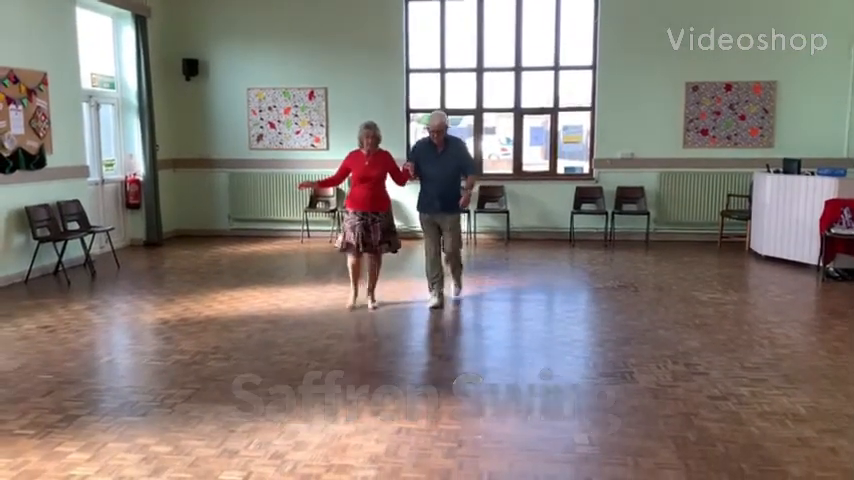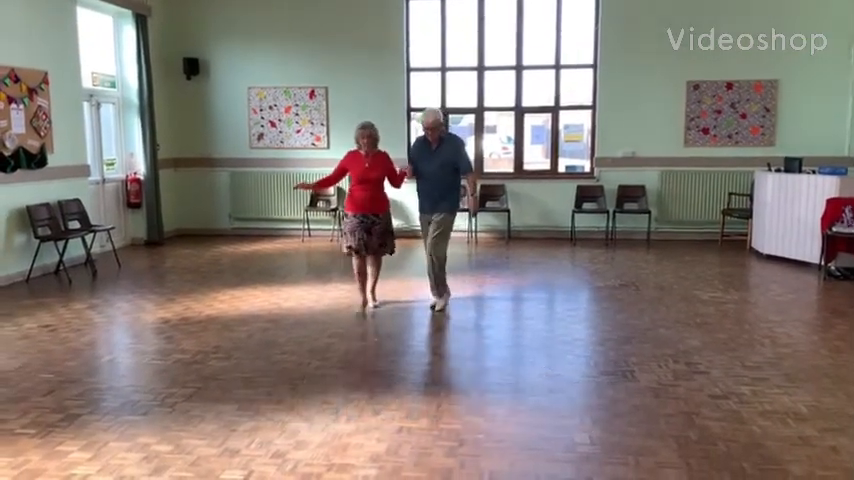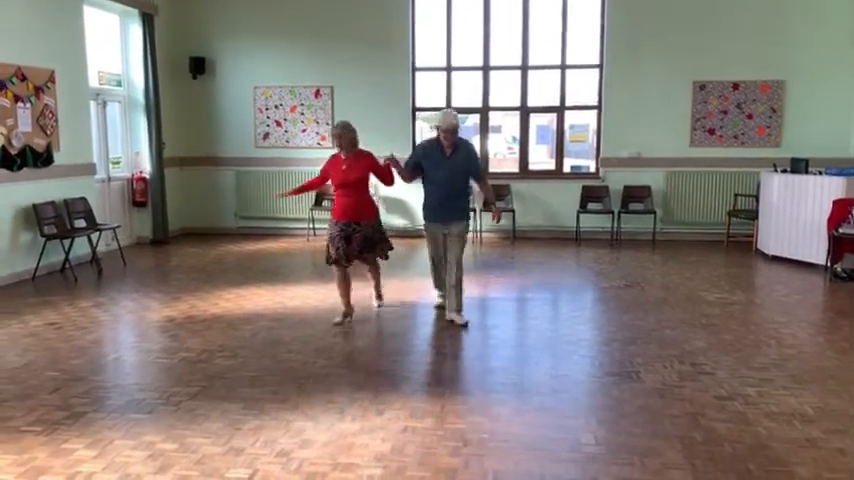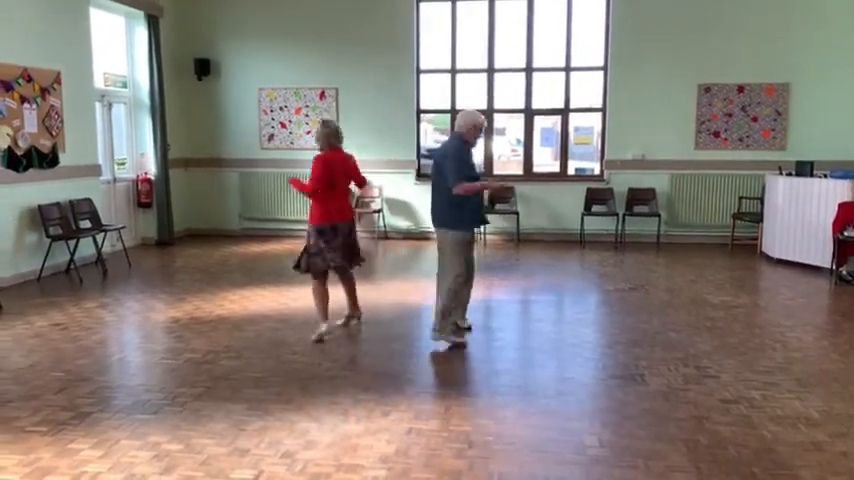
dt=0.5s
person 1, frame 1
left shoulder: (458, 146)
right shoulder: (420, 147)
left elbow: (470, 173)
right elbow: (413, 173)
left wrist: (467, 191)
right wrist: (410, 170)
left hip: (451, 208)
right hip: (427, 208)
left knee: (452, 248)
right knee: (431, 251)
left ankle: (456, 278)
right ankle: (436, 293)
person 1, frame 2
left shoulder: (454, 144)
right shoulder: (418, 145)
left elbow: (468, 172)
right elbow: (413, 171)
left wrist: (472, 195)
right wrist: (410, 172)
left hip: (445, 207)
right hip: (425, 207)
left knee: (435, 248)
right knee: (431, 251)
left ankle: (441, 292)
right ankle: (437, 293)
person 1, frame 3
left shoulder: (467, 149)
right shoulder: (424, 149)
left elbow: (481, 179)
right elbow: (409, 176)
left wrist: (492, 203)
right wrist: (397, 166)
left hip: (458, 217)
right hip: (433, 216)
left knee: (454, 262)
right knee: (437, 258)
left ankle: (454, 310)
right ankle: (441, 292)
person 1, frame 4
left shoulder: (456, 149)
right shoulder: (453, 151)
right elbow: (458, 188)
left wrist: (481, 189)
right wrist: (486, 185)
left hip: (458, 221)
right hip: (452, 223)
left knee: (465, 271)
right knee: (455, 273)
left ankle: (457, 317)
right ankle: (442, 331)
person 2, frame 1
left shoulder: (385, 157)
right shoulder: (353, 157)
left elbow: (400, 180)
right elbow: (337, 178)
left wrist: (407, 169)
right wrist: (315, 184)
left hip: (379, 211)
right hip: (355, 211)
left knee: (375, 253)
right knee: (353, 252)
left ankle: (371, 293)
right ankle: (354, 291)
person 2, frame 2
left shoulder: (383, 158)
right shoulder: (351, 157)
left elbow: (396, 183)
right elbow: (333, 178)
left wrist: (404, 173)
right wrist: (312, 186)
left hip: (379, 212)
right hip: (355, 212)
left knee: (376, 254)
right knee: (358, 254)
left ankle: (371, 292)
right ankle: (363, 297)
person 2, frame 3
left shoulder: (366, 157)
right shoulder: (333, 161)
left elbow: (388, 182)
right elbow: (318, 181)
left wrist: (387, 166)
right wrist: (293, 191)
left hip: (365, 218)
right hip: (340, 219)
left knee: (369, 259)
right knee: (339, 264)
left ankle: (377, 290)
right ankle: (346, 309)
person 2, frame 4
left shoulder: (321, 159)
right shoulder: (348, 159)
left elbow: (313, 191)
right elbow: (361, 182)
left wrist: (296, 182)
left hip: (324, 224)
right hip: (345, 221)
left knee: (318, 274)
right knee: (343, 268)
left ankle: (323, 324)
right ankle: (354, 311)
